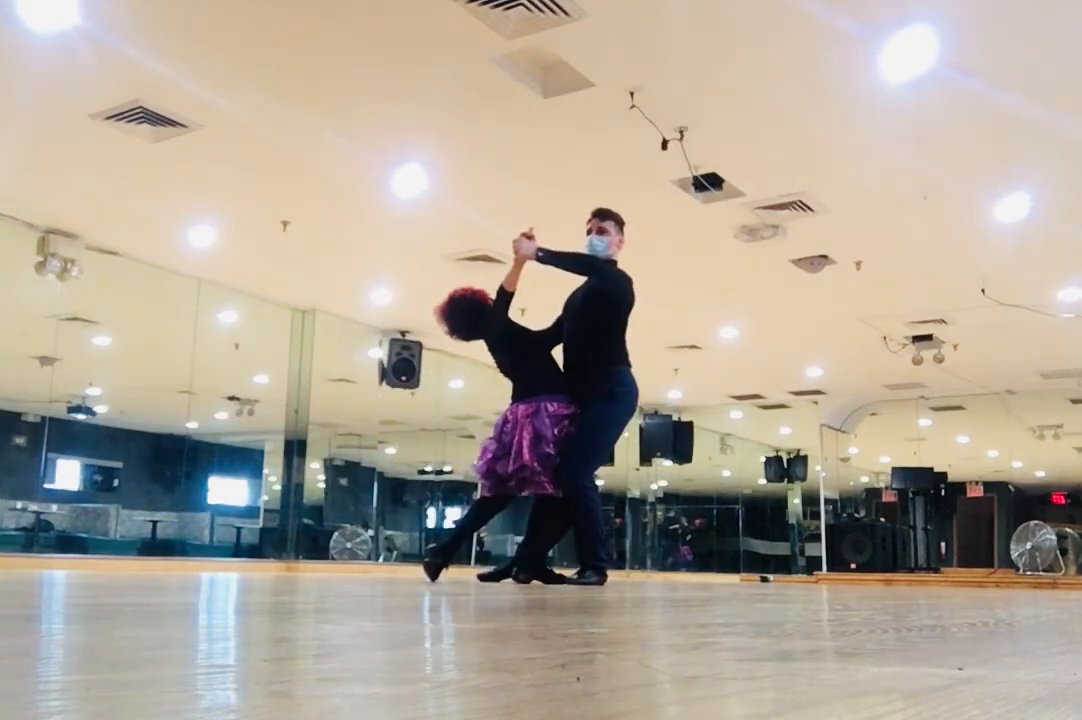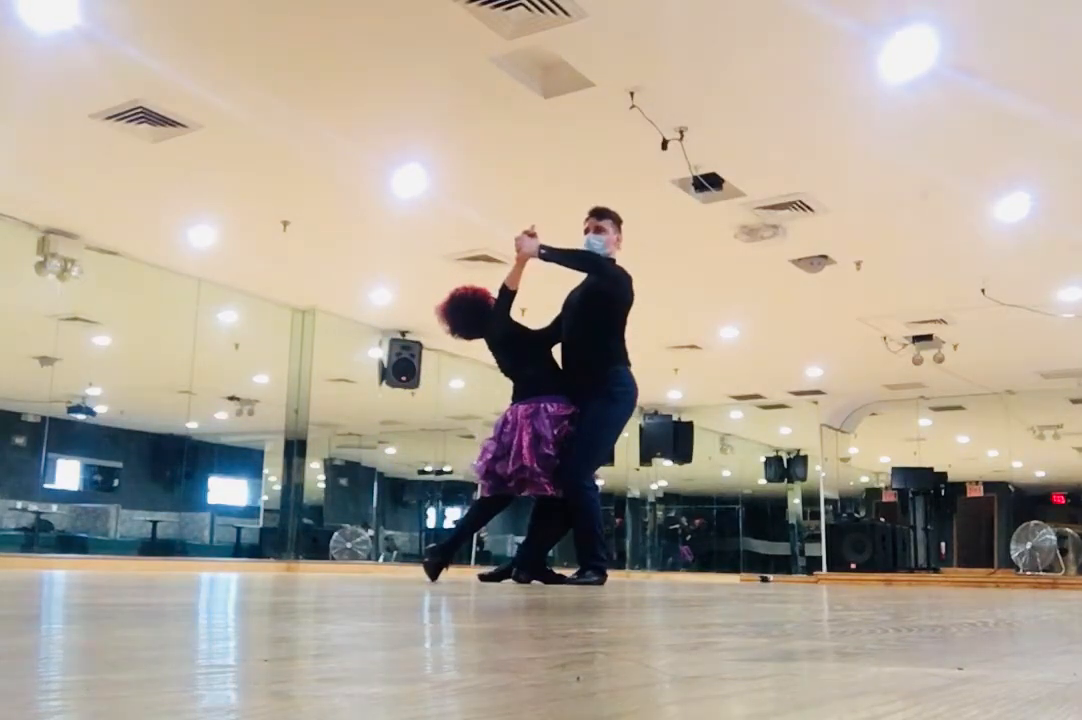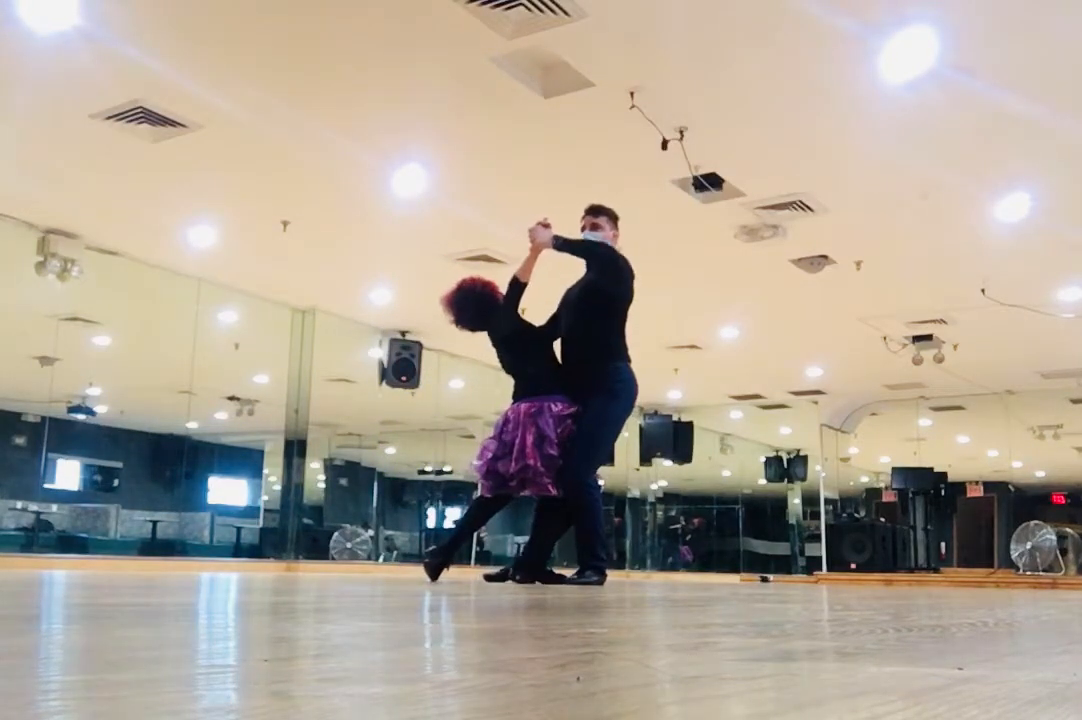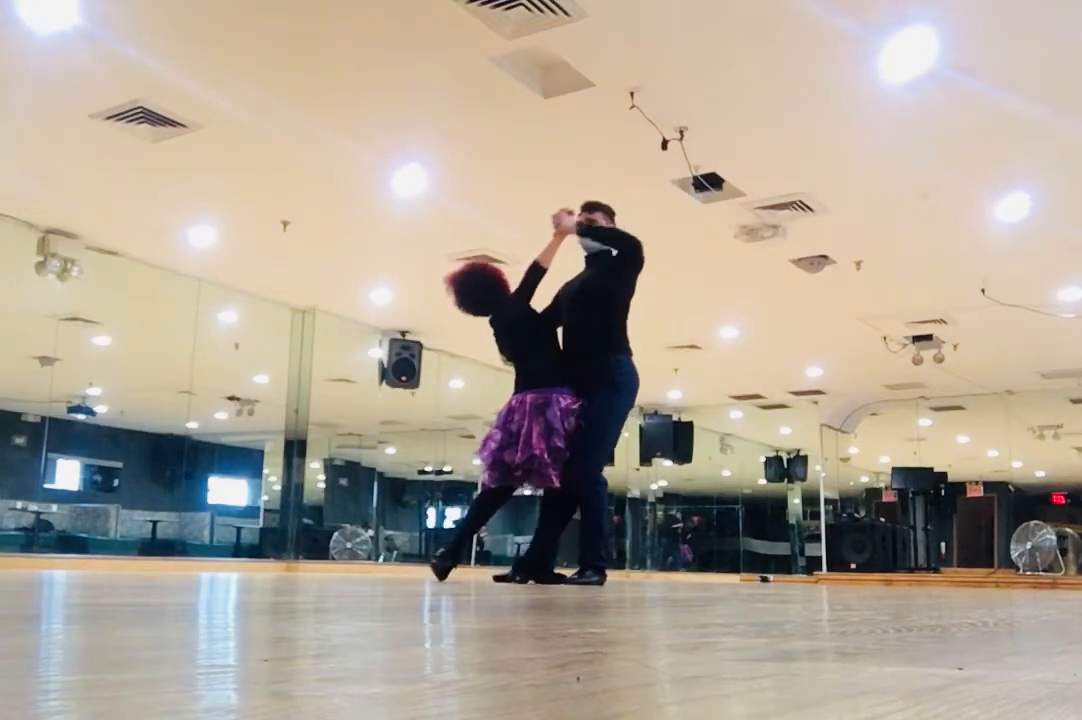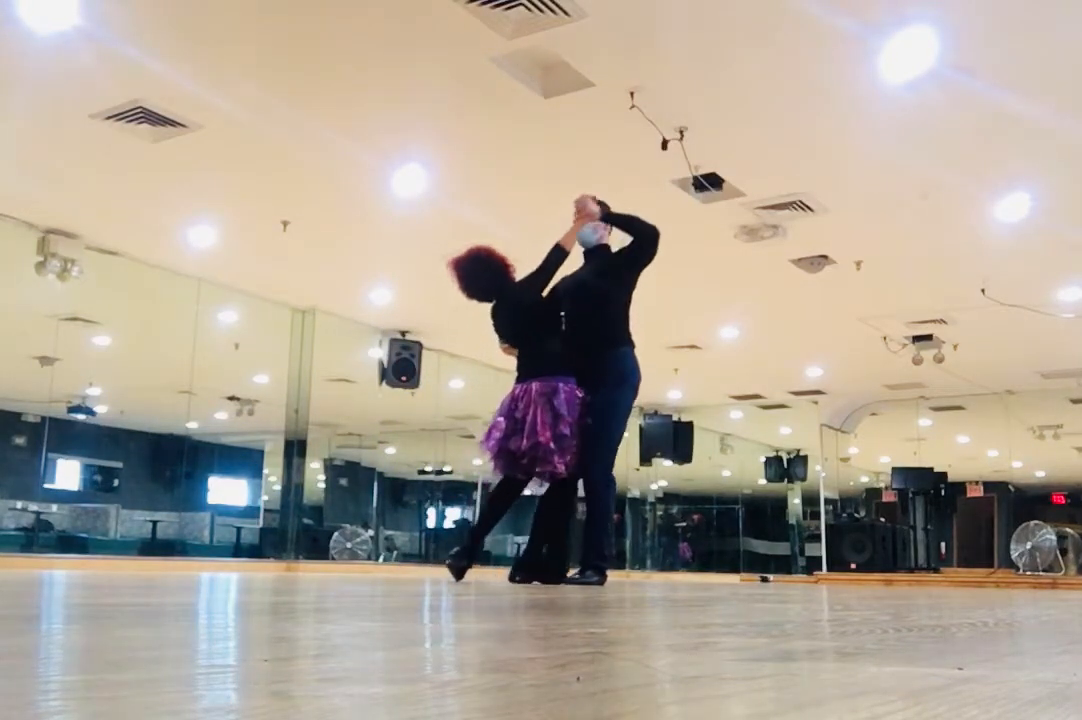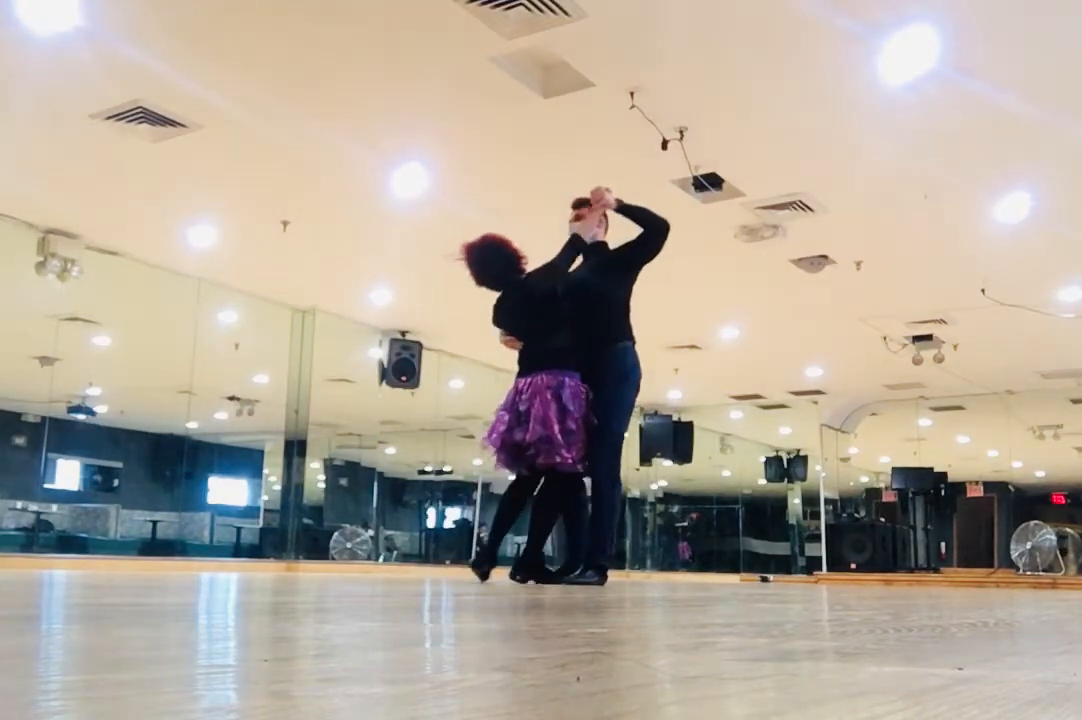
dt=0.2s
person 1, frame 1
left shoulder: (616, 281)
right shoulder: (580, 294)
left elbow: (592, 266)
right elbow: (555, 334)
left wrist: (537, 253)
left hip: (612, 390)
right hip: (582, 394)
left knee: (575, 473)
right knee: (557, 474)
left ankle: (594, 566)
right ankle: (528, 560)
person 1, frame 2
left shoulder: (615, 280)
right shoulder: (578, 293)
left elbow: (594, 263)
right elbow: (553, 333)
left wrist: (540, 250)
left hip: (611, 389)
right hip: (580, 392)
left knee: (575, 473)
right knee: (557, 473)
left ankle: (594, 566)
right ankle: (528, 560)
person 1, frame 3
left shoulder: (615, 276)
right shoulder: (575, 291)
left elbow: (609, 256)
right elbow: (550, 331)
left wrist: (553, 241)
left hip: (611, 385)
right hip: (578, 390)
left knee: (578, 471)
right knee: (559, 472)
left ankle: (594, 565)
right ankle: (532, 561)
person 1, frame 4
left shoulder: (618, 271)
right shoulder: (572, 286)
left elbow: (632, 246)
right elbow: (543, 324)
left wrist: (581, 227)
left hip: (613, 377)
right hip: (578, 383)
left knee: (585, 468)
right knee: (564, 470)
left ankle: (593, 566)
right ankle: (538, 560)
person 1, frame 5
left shoulder: (620, 265)
right shoulder: (567, 282)
left elbow: (648, 235)
left wrist: (601, 212)
left hip: (615, 371)
right hip: (577, 376)
left knee: (596, 467)
left ankle: (595, 565)
person 1, frame 6
left shoulder: (619, 261)
right shoulder: (568, 279)
left elbow: (658, 229)
left wrist: (614, 205)
left hip: (615, 367)
right hip: (576, 373)
left knee: (603, 465)
left ankle: (595, 564)
right ankle: (570, 557)
person 2, frame 1
left shoulder: (500, 337)
right shoulder: (498, 329)
left elbow: (550, 337)
right elbow: (502, 299)
right wrist: (520, 260)
left hip: (527, 412)
right hip: (545, 412)
left knee: (500, 492)
right knee: (554, 491)
left ankle: (443, 551)
right ankle: (529, 562)
person 2, frame 2
left shoulder: (501, 337)
right shoulder: (499, 330)
left elbow: (546, 337)
right elbow: (504, 298)
right wrist: (522, 258)
left hip: (527, 413)
right hip: (546, 412)
left knee: (499, 492)
right knee: (556, 492)
left ankle: (443, 551)
right ankle: (529, 562)
person 2, frame 3
left shoulder: (502, 332)
right shoulder: (504, 324)
right elbow: (514, 291)
right wrist: (535, 251)
left hip: (527, 410)
right hip: (546, 410)
left knee: (498, 490)
right knee: (560, 489)
left ankle: (443, 552)
right ankle: (531, 564)
person 2, frame 4
left shoulder: (499, 322)
right shoulder: (513, 310)
right elbow: (532, 277)
right wrist: (559, 236)
left hip: (525, 403)
right hip: (551, 401)
left knee: (500, 484)
right knee: (561, 484)
left ankle: (452, 551)
person 2, frame 5
left shoulder: (501, 311)
right shoulder: (523, 295)
right elbow: (552, 261)
right wrist: (583, 223)
left hip: (526, 392)
right hip: (555, 391)
left knee: (515, 476)
right knee: (561, 479)
left ankle: (468, 550)
right ankle: (535, 561)
person 2, frame 6
left shoulder: (504, 305)
right shoulder: (537, 284)
right elbow: (572, 248)
right wrist: (597, 212)
left hip: (527, 387)
right hip: (557, 384)
left knee: (528, 476)
right knee: (560, 474)
left ankle: (489, 553)
right ankle: (530, 559)
